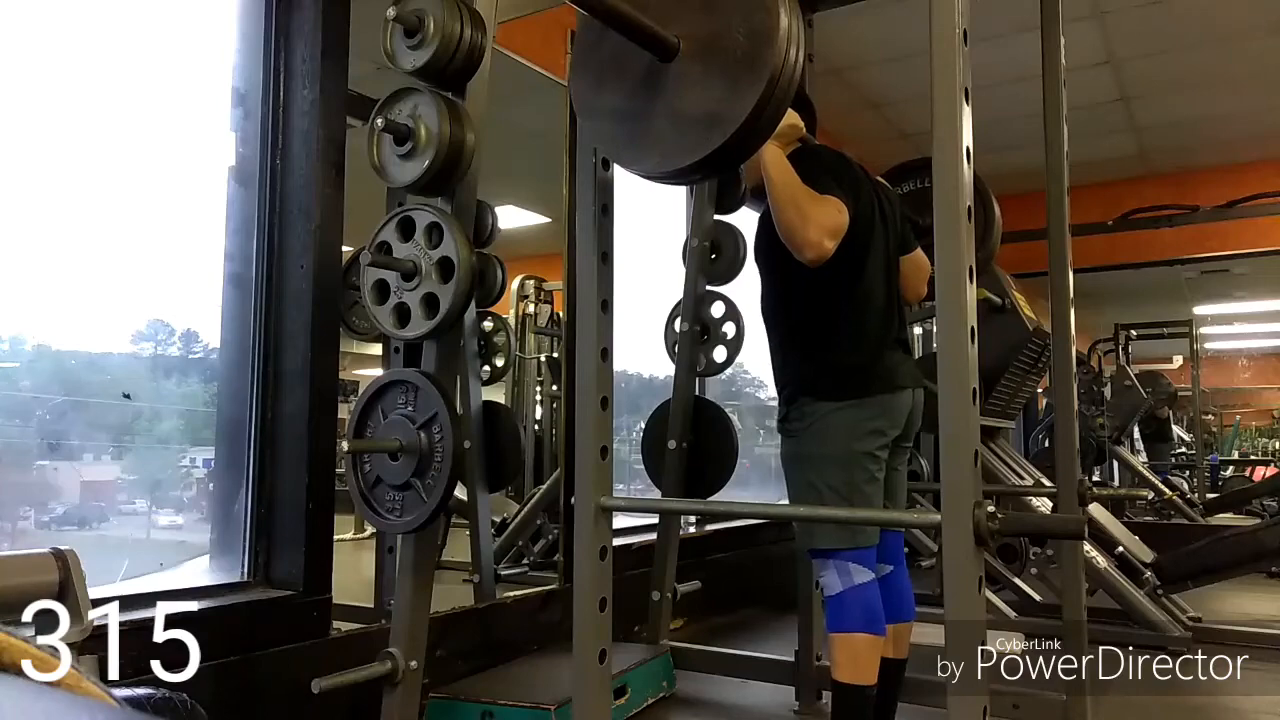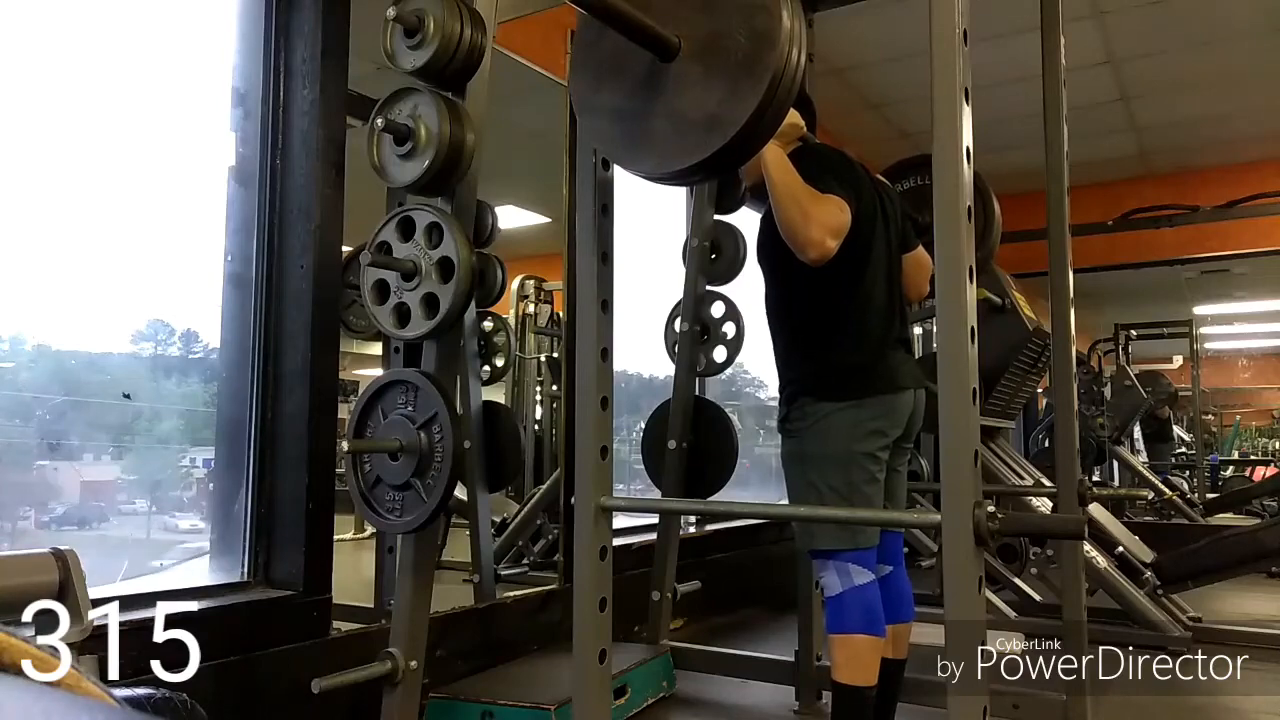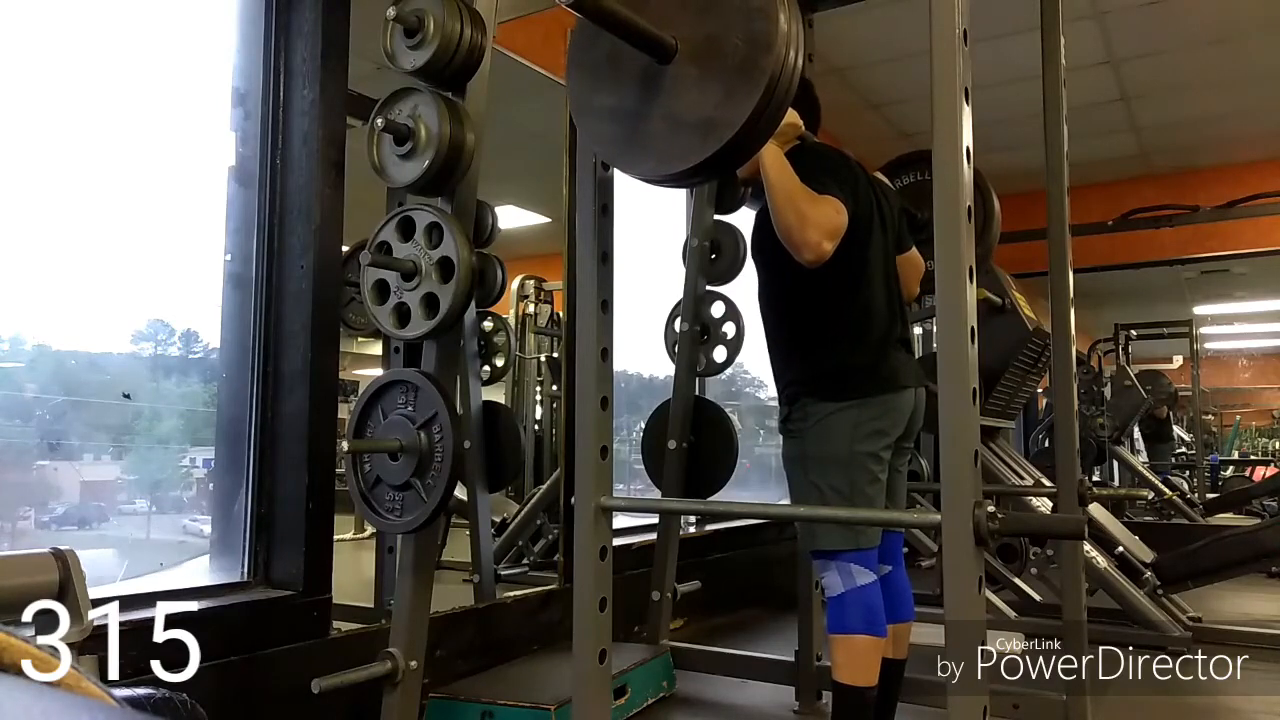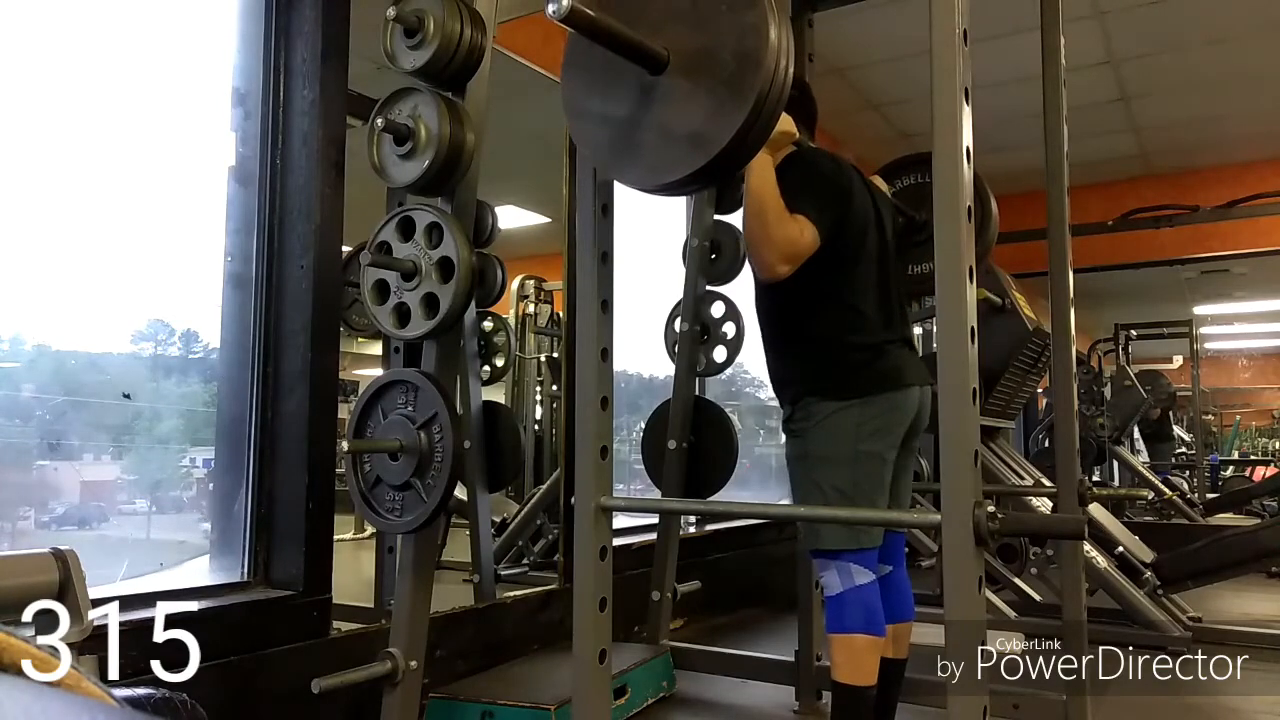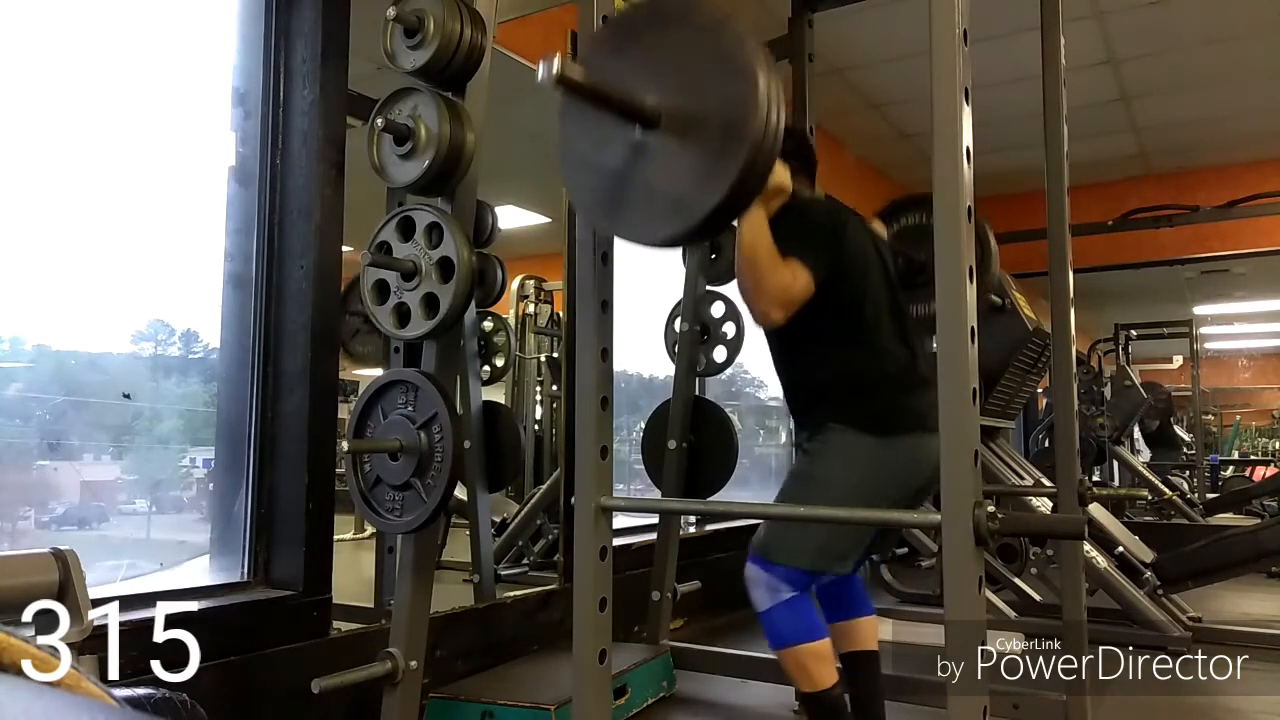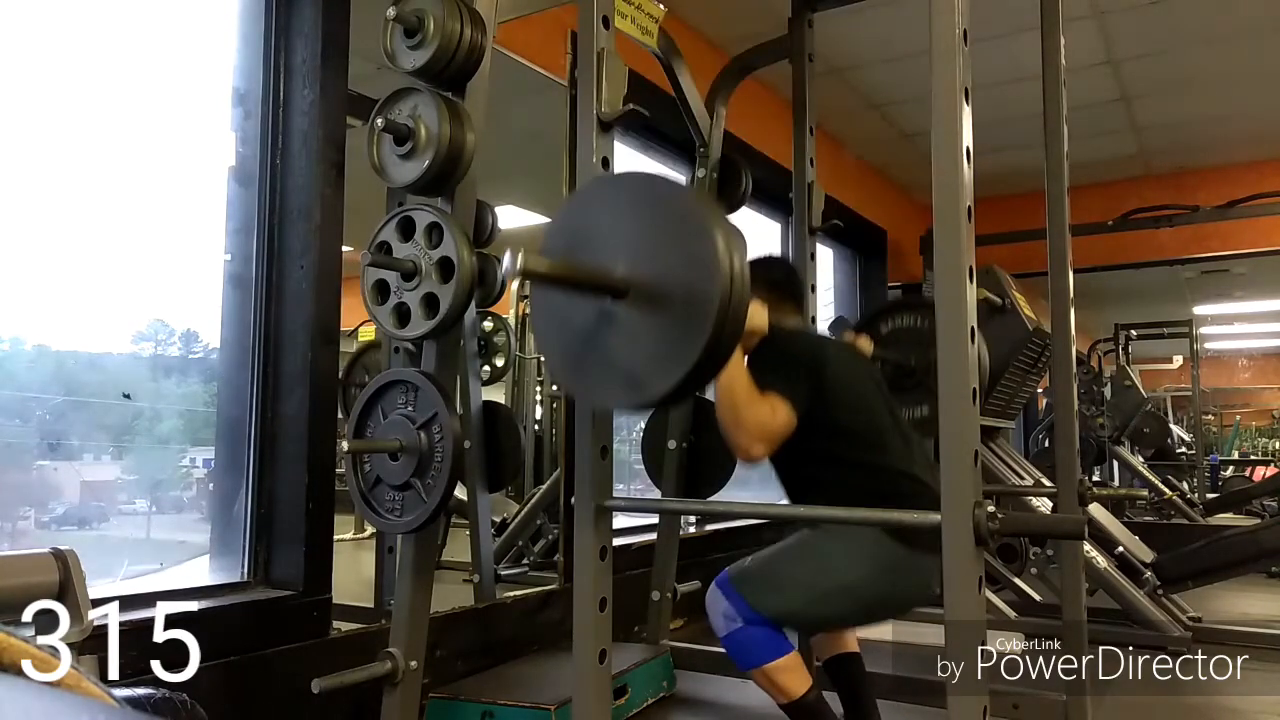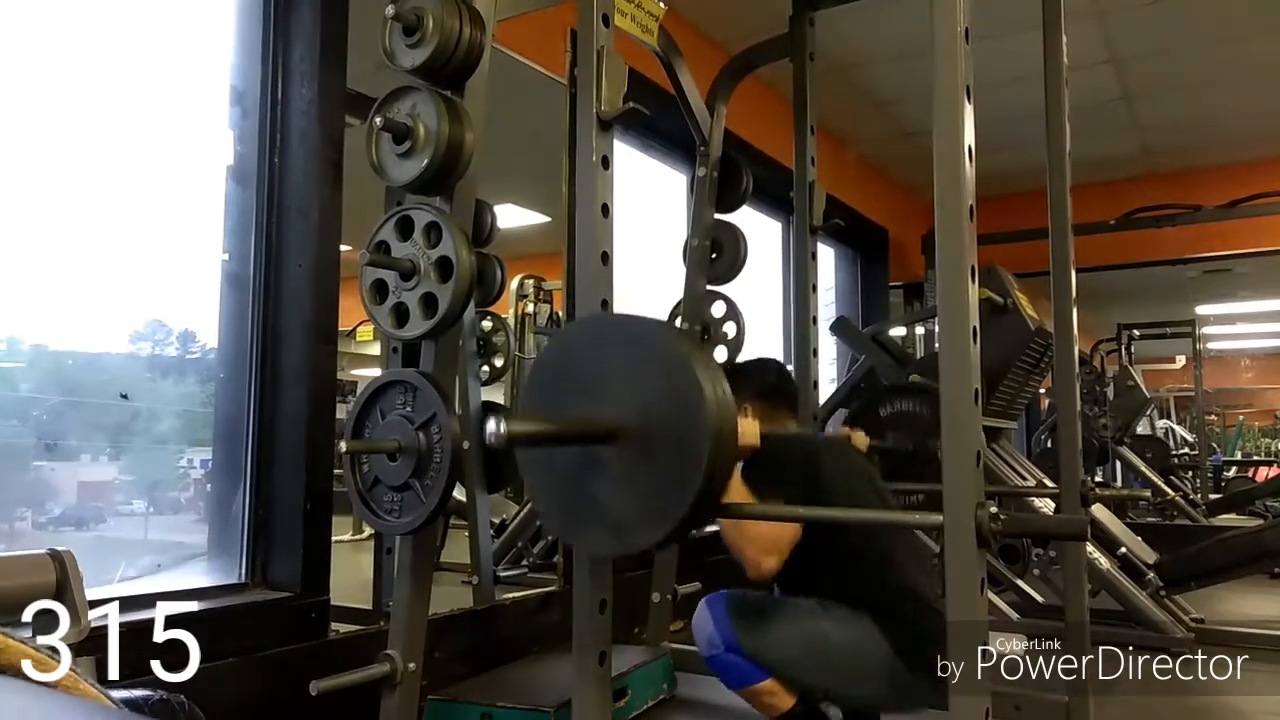
dt=0.7s
person 1, frame 1
left shoulder: (813, 166)
right shoulder: (860, 182)
left elbow: (815, 239)
right elbow: (916, 282)
left wrist: (766, 147)
left hip: (840, 396)
right hip: (889, 389)
left knee: (845, 566)
right knee: (881, 559)
person 1, frame 2
left shoulder: (814, 164)
right shoulder: (863, 181)
left elbow: (818, 239)
right elbow: (918, 281)
left wrist: (768, 148)
left hip: (841, 396)
right hip: (890, 388)
left knee: (845, 567)
right knee: (881, 560)
person 1, frame 3
left shoulder: (812, 164)
right shoulder: (858, 178)
left elbow: (813, 241)
right elbow: (910, 279)
left wrist: (768, 147)
left hip: (841, 394)
right hip: (889, 387)
left knee: (846, 565)
right knee: (880, 560)
person 1, frame 4
left shoulder: (806, 171)
right shoulder: (851, 180)
left elbow: (775, 257)
left wrist: (758, 152)
left hip: (847, 394)
right hip: (894, 384)
left knee: (845, 565)
right knee: (880, 560)
person 1, frame 5
left shoulder: (801, 217)
right shoulder: (844, 222)
left elbow: (771, 302)
left wrist: (751, 202)
left hip: (868, 429)
right hip: (911, 425)
left knee: (775, 574)
right knee: (829, 568)
person 1, frame 6
left shoulder: (780, 349)
right shoulder: (836, 350)
left elbow: (753, 438)
left hip: (896, 541)
right hip: (928, 534)
left knee: (731, 602)
right knee: (805, 582)
person 1, frame 7
left shoulder: (775, 456)
right shoulder: (833, 451)
left elbow: (762, 556)
left hip: (901, 652)
right hip: (925, 637)
left knee: (717, 622)
right knee: (791, 602)
